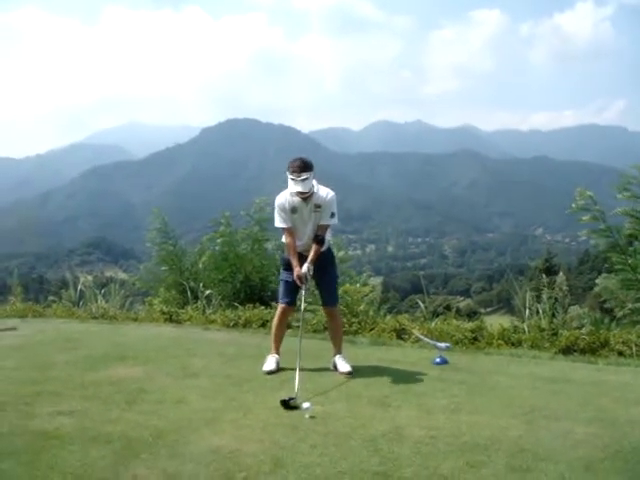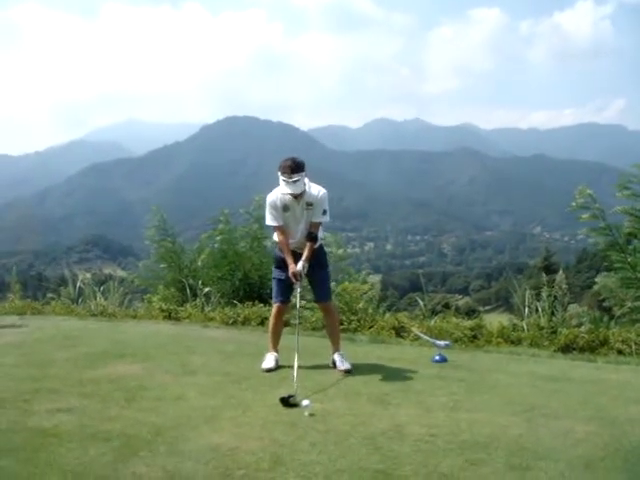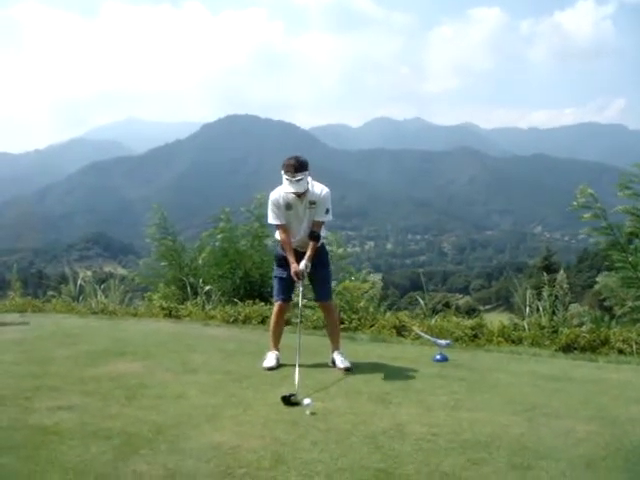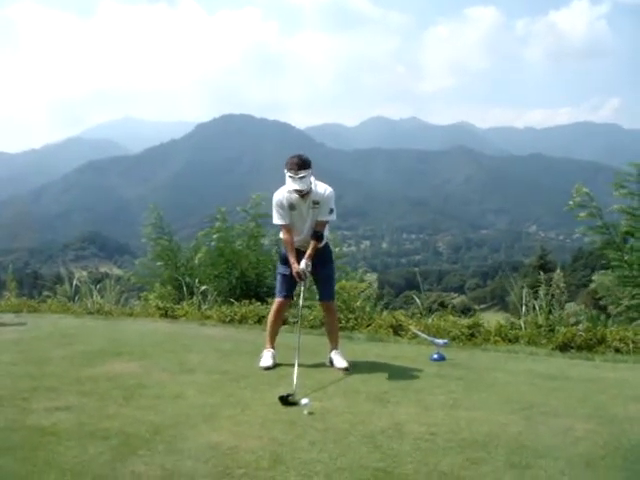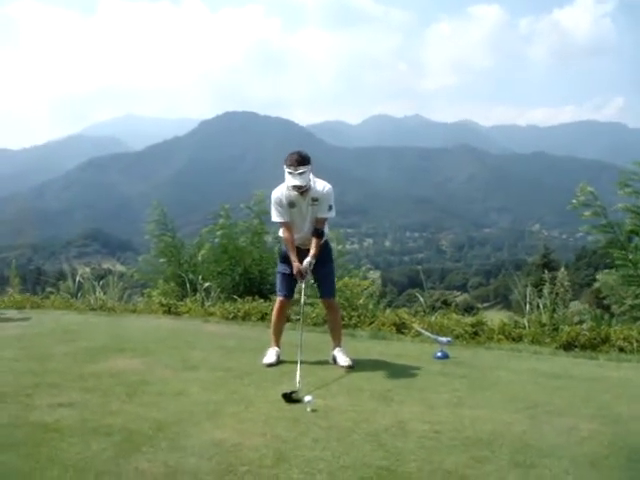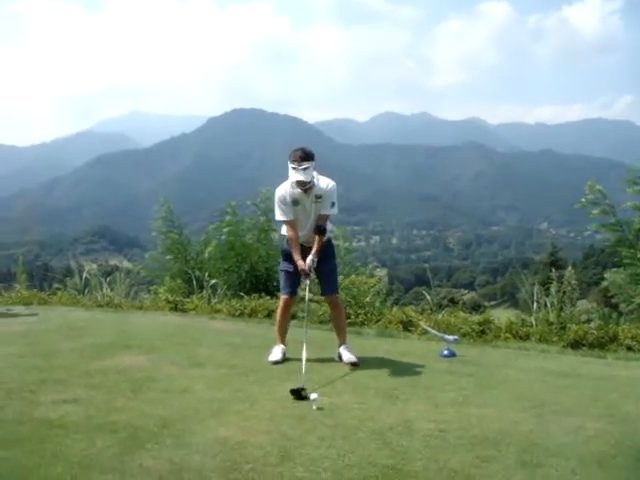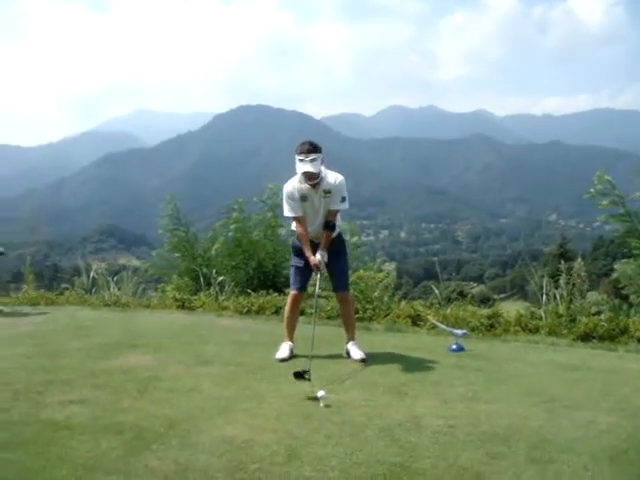
dt=0.2s
person 1, frame 1
left shoulder: (327, 197)
right shoulder: (282, 199)
left elbow: (321, 235)
right elbow: (289, 236)
left wrist: (309, 264)
right wrist: (296, 266)
left hip: (321, 255)
right hip: (293, 255)
left knee: (332, 307)
right knee: (284, 306)
left ankle: (338, 356)
right ankle: (273, 354)
person 1, frame 2
left shoulder: (319, 194)
right shoulder: (274, 198)
left elbow: (314, 233)
right elbow: (280, 233)
left wrist: (304, 261)
right wrist: (290, 264)
left hip: (314, 252)
right hip: (285, 253)
left knee: (326, 304)
right knee: (279, 305)
left ankle: (337, 353)
right ankle: (272, 353)
person 1, frame 3
left shoulder: (322, 193)
right shoulder: (276, 197)
left elbow: (316, 232)
right elbow: (282, 232)
left wrist: (306, 260)
right wrist: (293, 263)
left hip: (315, 251)
right hip: (287, 252)
left knee: (326, 303)
right knee: (281, 303)
left ankle: (336, 352)
right ankle: (273, 351)
person 1, frame 4
left shoulder: (325, 193)
right shoulder: (280, 196)
left elbow: (319, 232)
right elbow: (286, 232)
left wrist: (307, 260)
right wrist: (294, 262)
left hip: (319, 251)
right hip: (291, 251)
left knee: (328, 303)
right knee: (281, 301)
left ankle: (334, 352)
right ankle: (269, 350)
person 1, frame 5
left shoulder: (325, 190)
right shoulder: (279, 194)
left elbow: (319, 229)
right elbow: (286, 230)
left wrist: (310, 258)
right wrist: (294, 261)
left hip: (319, 249)
right hip: (291, 249)
left knee: (330, 300)
right knee: (282, 300)
left ankle: (338, 349)
right ankle: (274, 348)
person 1, frame 6
left shoulder: (328, 187)
right shoulder: (283, 192)
left elbow: (322, 226)
right elbow: (290, 228)
left wrist: (313, 256)
right wrist: (298, 260)
left hip: (321, 246)
right hip: (293, 247)
left knee: (333, 298)
right knee: (286, 298)
left ankle: (343, 346)
right ankle: (280, 345)
person 1, frame 7
left shoulder: (337, 181)
right shoulder: (291, 188)
left elbow: (331, 221)
right elbow: (299, 224)
left wrist: (322, 252)
right wrist: (310, 255)
left hip: (332, 241)
right hip: (303, 243)
left knee: (343, 294)
right knee: (295, 293)
left ankle: (351, 343)
right ankle: (287, 342)
